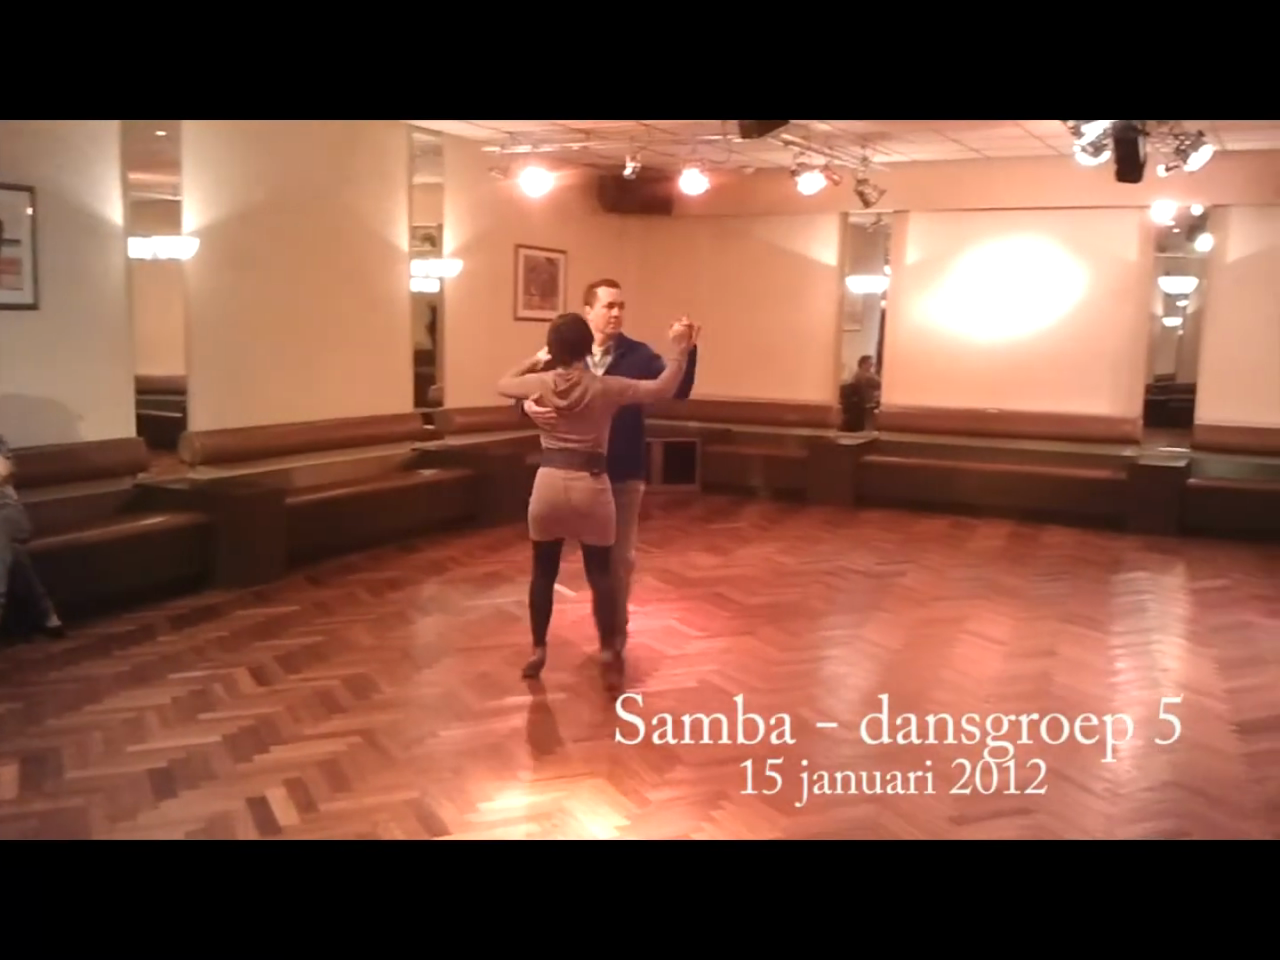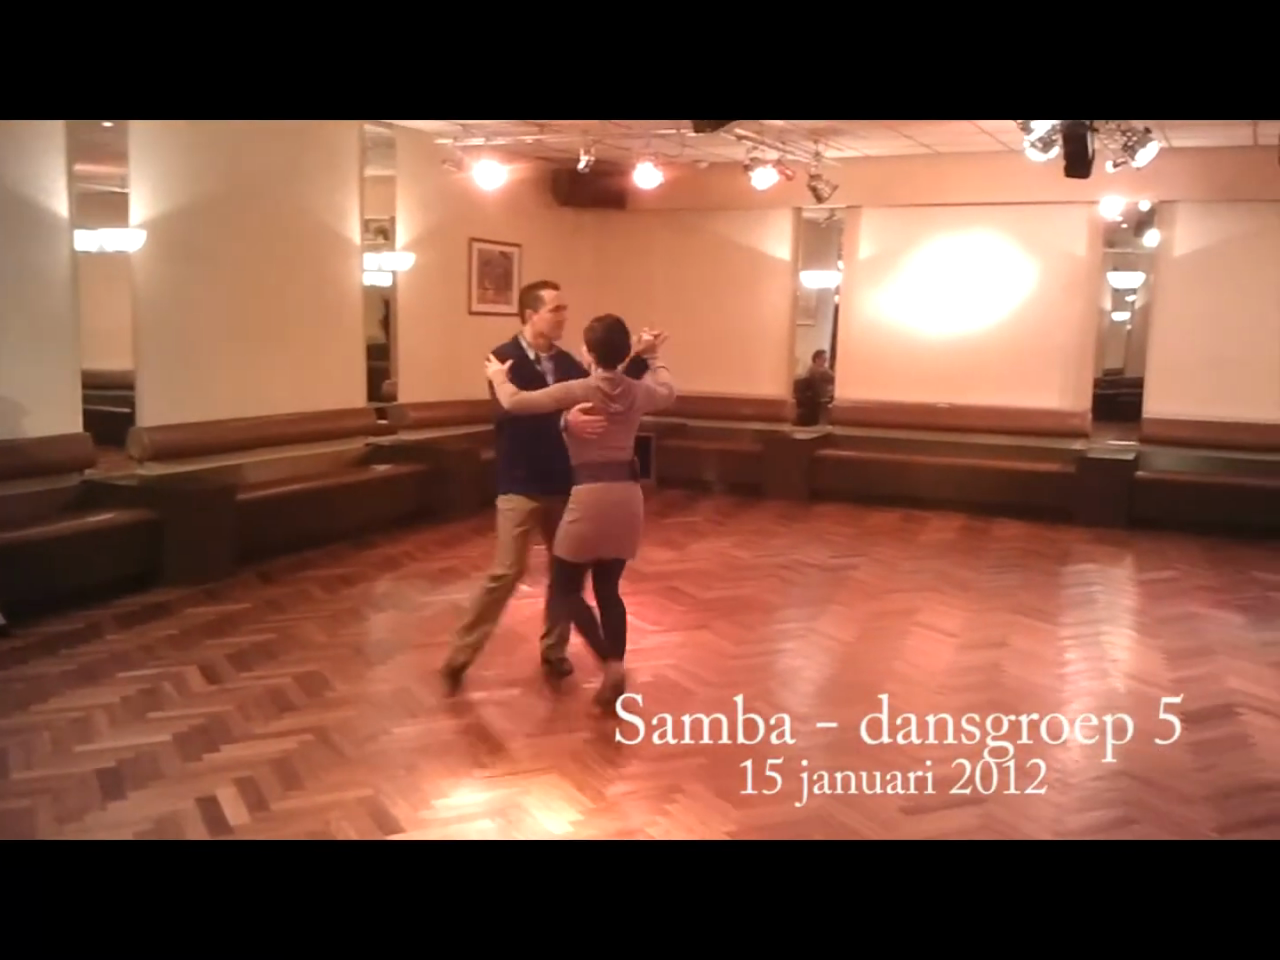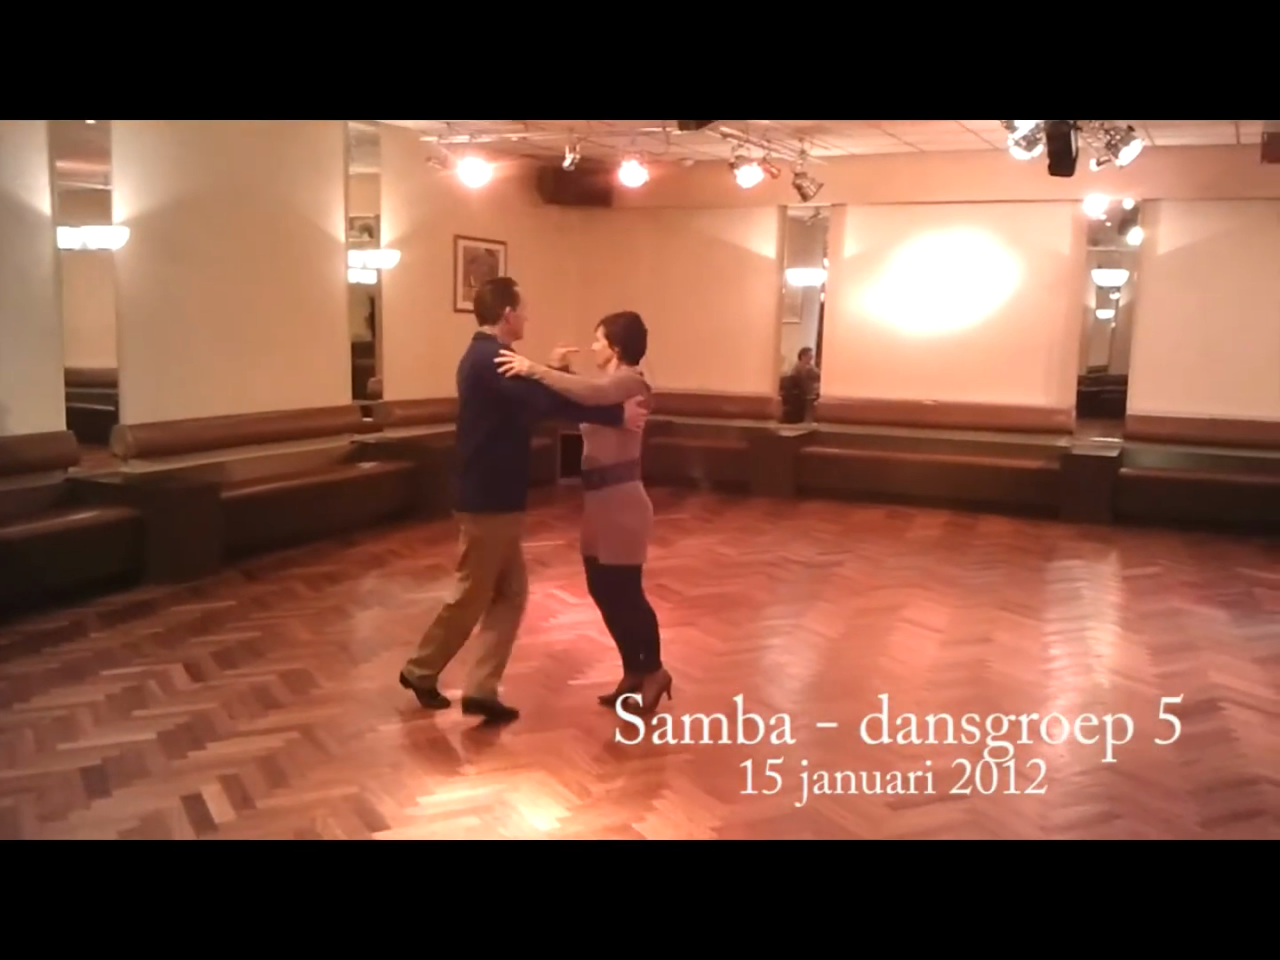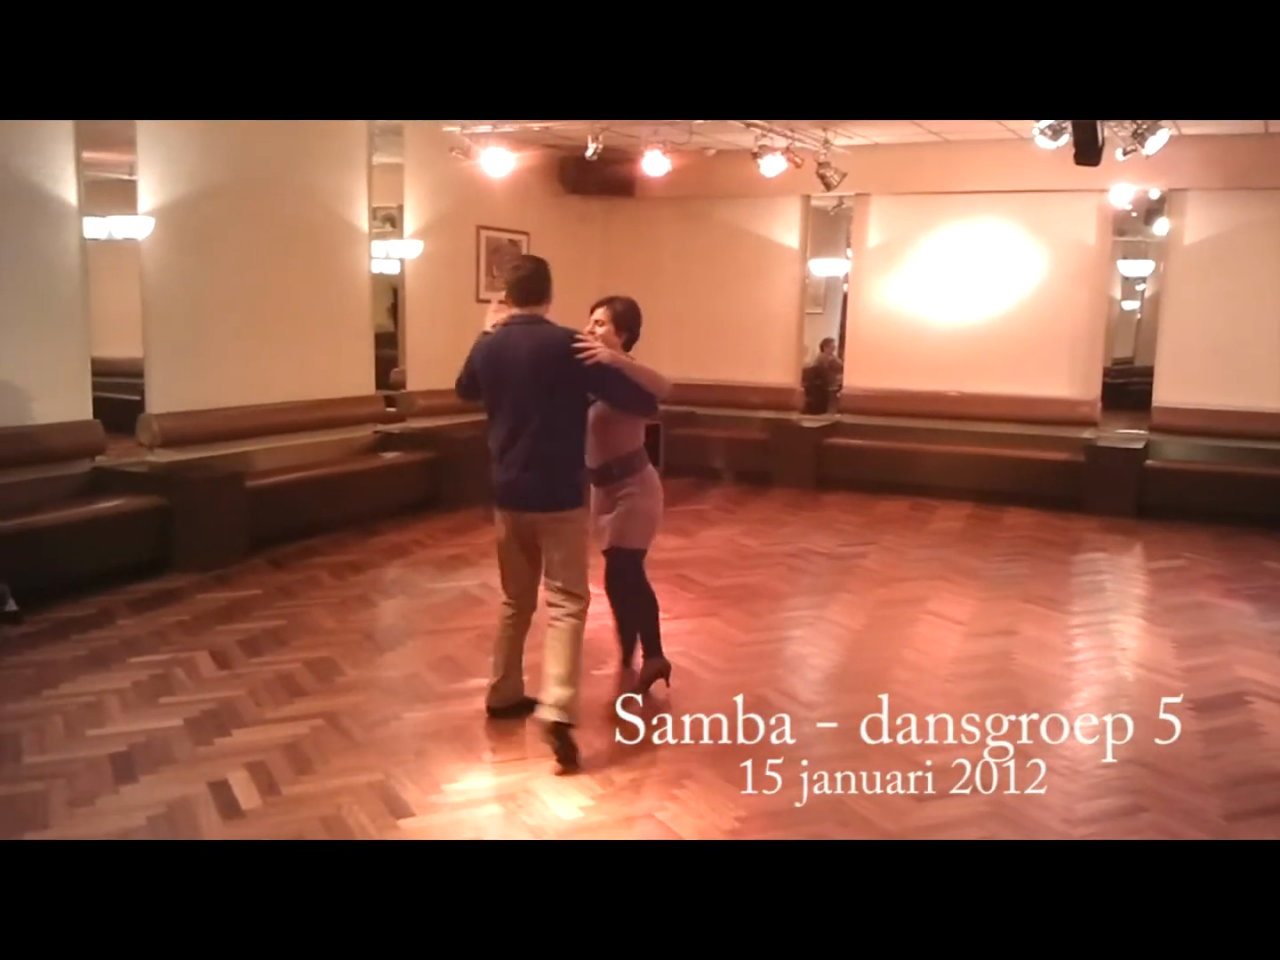
dt=0.4s
person 1, frame 1
left shoulder: (638, 354)
left elbow: (678, 391)
left wrist: (687, 350)
right wrist: (531, 406)
left hip: (626, 472)
left knee: (620, 555)
left ankle: (612, 637)
right ankle: (610, 629)
person 1, frame 2
left shoulder: (566, 362)
right shoulder: (505, 360)
right elbow: (516, 411)
left wrist: (638, 360)
right wrist: (564, 421)
left hip: (564, 484)
right hip: (521, 486)
right knee: (505, 573)
left ankle: (554, 649)
right ankle: (461, 656)
person 1, frame 3
left shoulder: (485, 355)
right shoulder: (493, 358)
left elbow: (533, 398)
right elbow: (548, 402)
right wrist: (617, 413)
left hip: (500, 496)
right hip: (487, 499)
left knee: (510, 594)
right knee: (472, 598)
left ankle: (482, 691)
right ankle: (420, 671)
person 1, frame 4
left shoulder: (489, 347)
right shoulder: (566, 344)
left elbow: (466, 389)
right elbow: (632, 397)
right wrist: (650, 404)
left hip: (508, 492)
right hip: (558, 494)
left knee: (516, 599)
right knee: (567, 601)
left ankle: (503, 694)
right ankle: (558, 713)
person 2, frame 1
left shoulder: (540, 384)
right shoulder: (606, 388)
left elbow: (502, 385)
right elbow: (664, 388)
left wrist: (533, 363)
right wrist: (681, 349)
left hip: (549, 482)
right hip: (590, 484)
left knee: (544, 572)
right knee: (600, 574)
left ankle: (538, 651)
right ankle: (609, 650)
person 2, frame 2
left shoulder: (577, 391)
right shoulder: (639, 393)
left elbow: (515, 402)
right elbow: (667, 390)
left wrist: (498, 375)
right wrist: (652, 356)
left hip: (592, 496)
right hip: (629, 494)
left knee: (565, 590)
right knee: (608, 589)
left ankle: (610, 664)
right ankle: (612, 670)
person 2, frame 3
left shoulder: (626, 383)
right shoulder: (619, 383)
left elbow: (589, 391)
right elbow: (585, 395)
left wrist: (535, 369)
right wrist: (557, 369)
left hip: (619, 500)
right hip: (603, 499)
left knee: (626, 593)
right knee: (602, 589)
left ankle: (654, 672)
right ankle: (634, 673)
person 2, frame 4
left shoulder: (626, 372)
left elbow: (662, 387)
left wrist: (616, 359)
left hip: (633, 488)
right hip: (603, 489)
left knee: (618, 579)
right knee: (629, 578)
left ankle: (627, 668)
right ankle: (654, 659)
